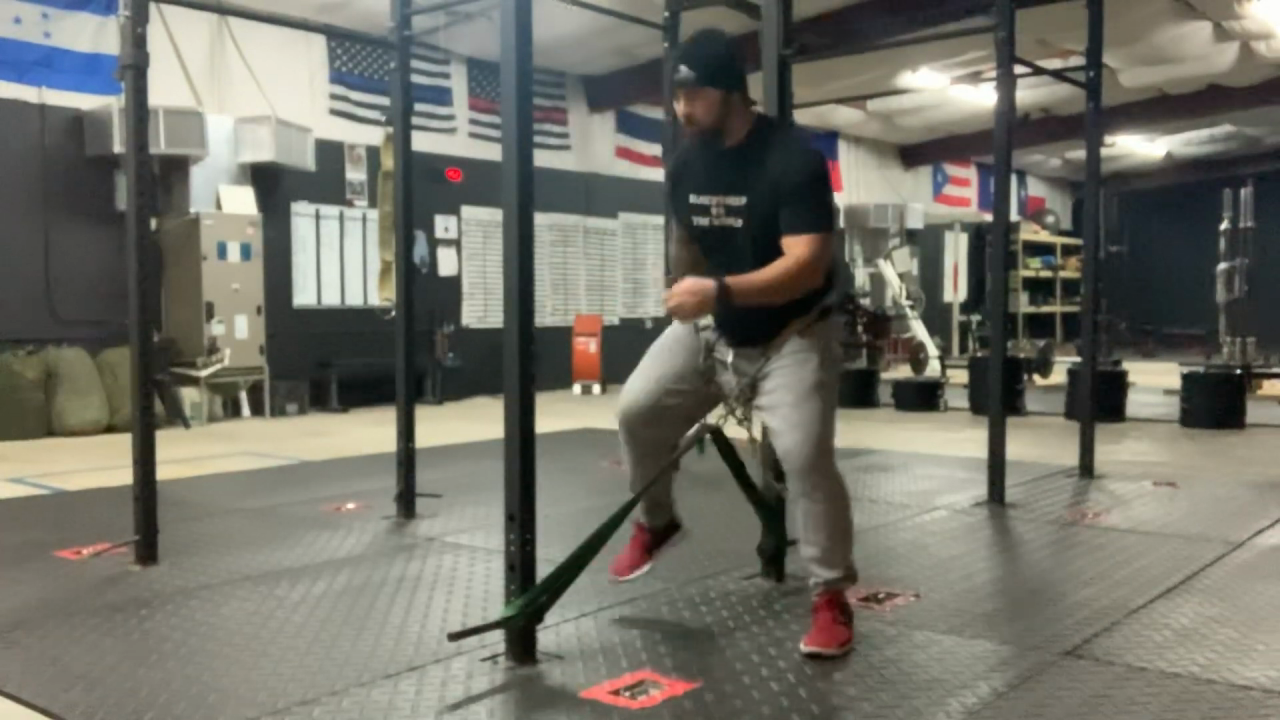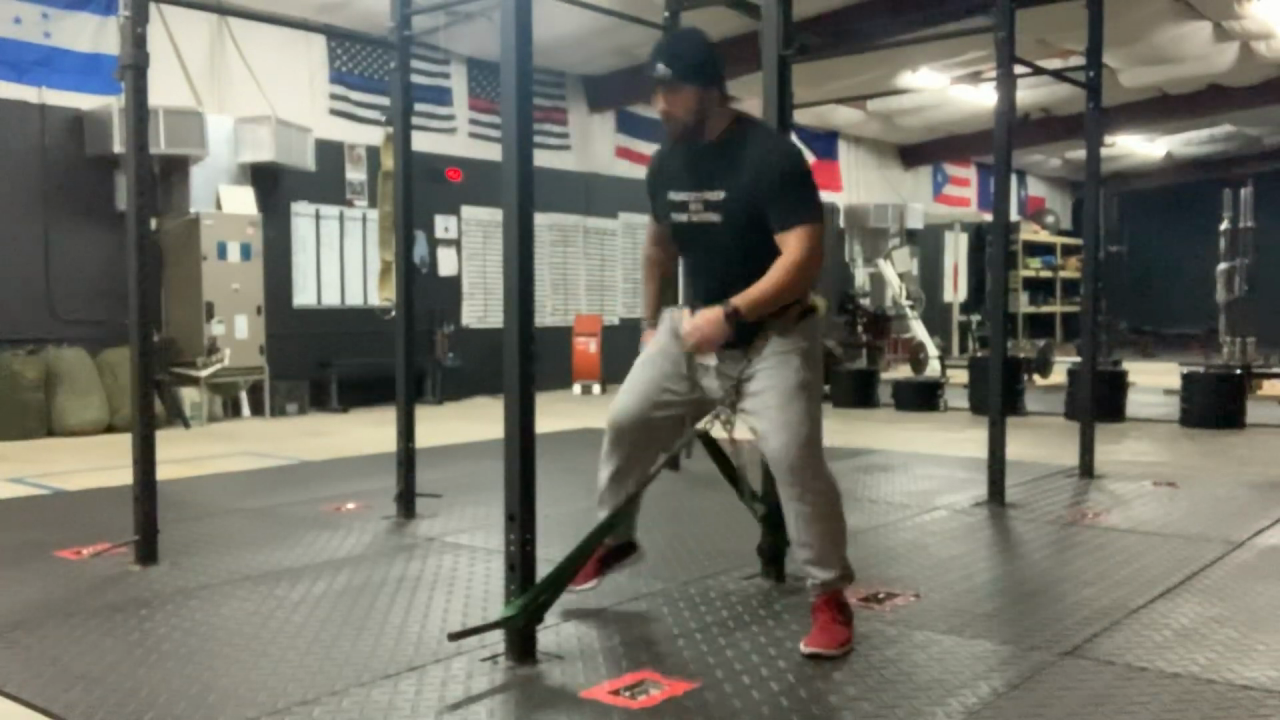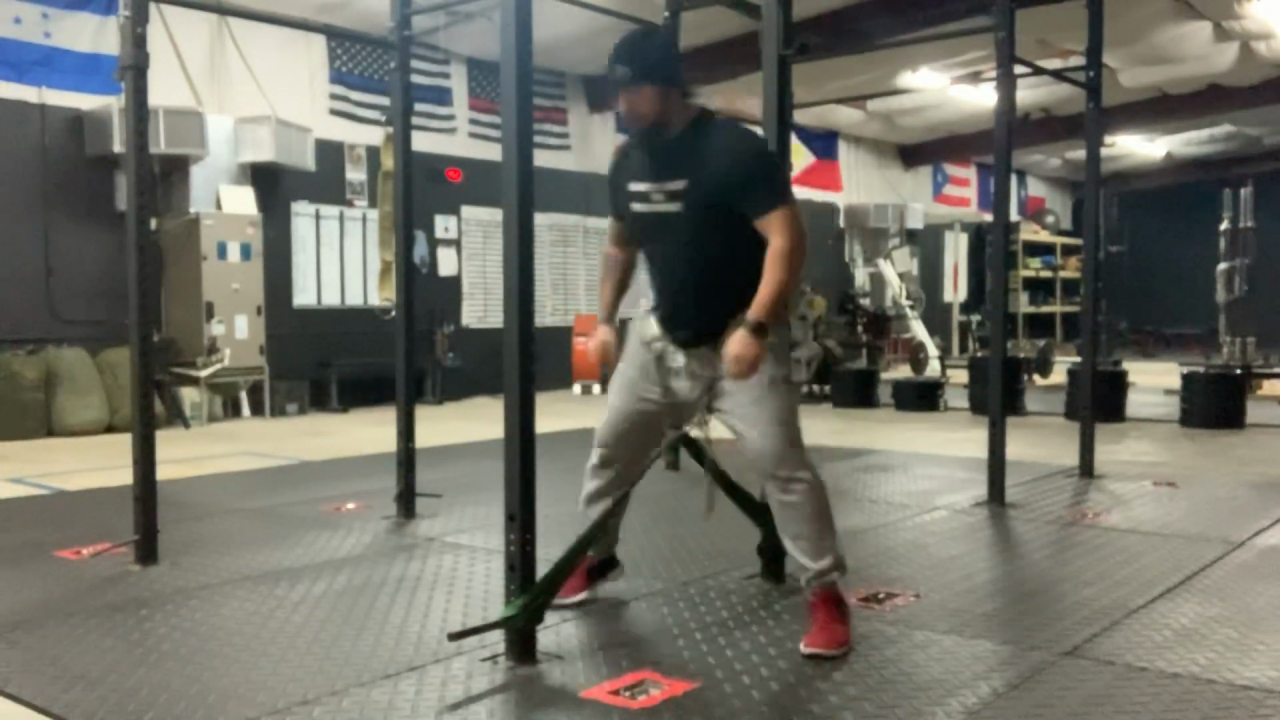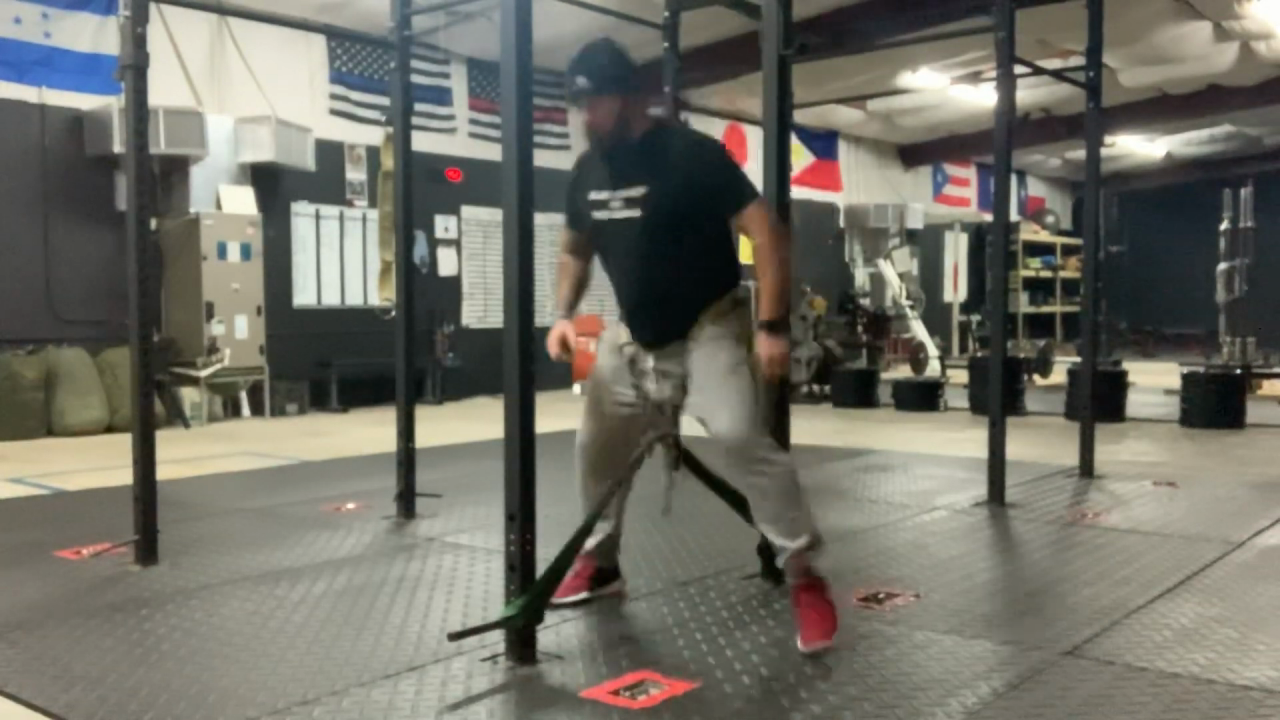
dt=0.1s
person 1, frame 1
left shoulder: (793, 160)
right shoulder: (687, 164)
left elbow: (807, 266)
left wrist: (717, 292)
right wrist: (682, 318)
left hip: (790, 333)
right hip: (712, 323)
left knee: (805, 457)
right knee: (639, 410)
left ankle: (831, 596)
right ankle: (655, 520)
person 1, frame 2
left shoulder: (772, 156)
right shoulder: (666, 163)
left elbow: (803, 258)
left wrist: (730, 315)
right wrist: (652, 321)
left hip: (773, 336)
right hip: (693, 328)
left knee: (793, 458)
right knee: (626, 422)
left ankle: (829, 596)
right ankle: (612, 540)
person 1, frame 3
left shoulder: (731, 149)
right shoulder: (628, 158)
left elbow: (785, 240)
right elbow: (620, 240)
left wrist: (755, 328)
right wrist: (605, 317)
left hip: (734, 331)
right hip: (663, 335)
left knee: (776, 452)
right knee: (614, 439)
left ankle: (826, 594)
right ankle: (592, 559)
person 1, frame 4
left shoulder: (692, 154)
right shoulder: (587, 168)
left elbow: (766, 232)
right elbow: (574, 250)
left wrist: (772, 325)
right wrist: (564, 315)
left hip: (706, 328)
right hip: (632, 336)
left knee: (742, 437)
right knee: (597, 444)
left ankle: (805, 580)
right ankle: (598, 563)
